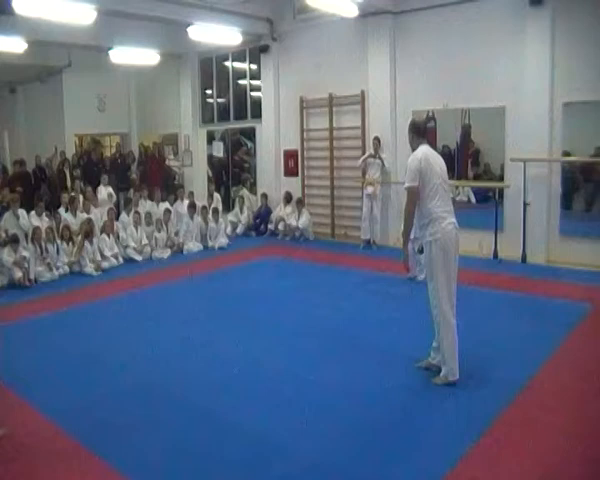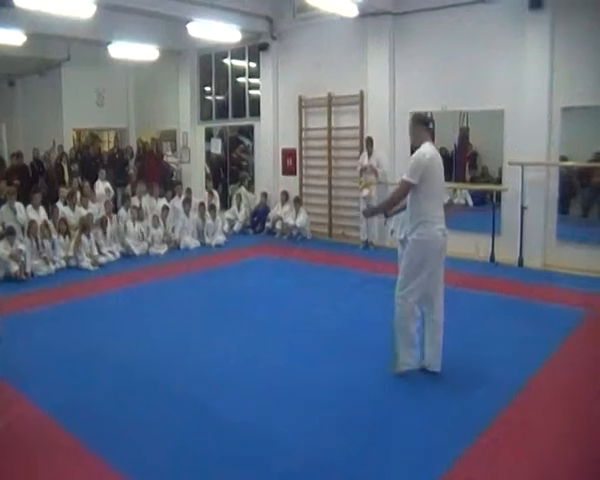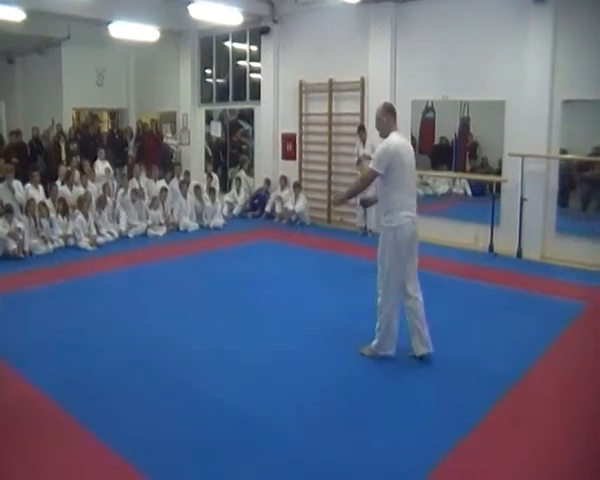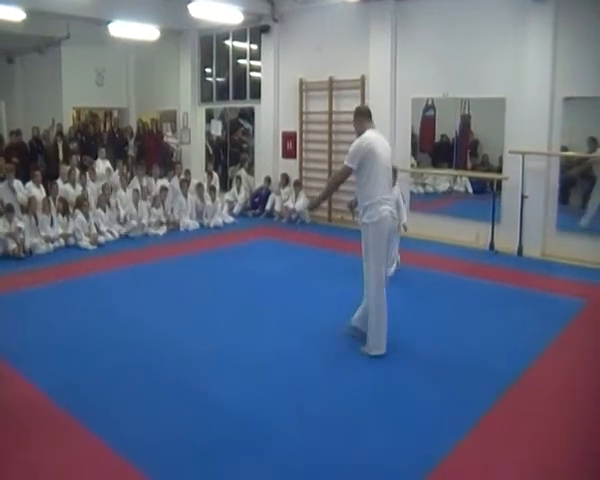
dt=0.5s
person 1, frame 1
left shoulder: (415, 159)
right shoulder: (437, 157)
left elbow: (412, 203)
left wrist: (404, 243)
left hip: (436, 234)
right hip: (450, 230)
left knee: (441, 303)
right knee: (444, 299)
left ankle: (450, 370)
right ankle: (438, 357)
person 1, frame 2
left shoulder: (421, 156)
right shoulder: (434, 154)
left elbow: (400, 193)
left wrist: (376, 209)
right wrist: (389, 209)
left hip: (423, 236)
right hip: (437, 234)
left knee: (406, 297)
right knee: (433, 300)
left ankle: (407, 359)
right ankle: (432, 360)
person 1, frame 3
left shoulder: (388, 146)
right shoulder: (405, 144)
left elbow: (365, 180)
left wrist: (342, 198)
right wrist: (375, 200)
left hip: (394, 224)
right hip: (409, 221)
left knee: (388, 288)
right knee: (409, 285)
left ankle: (382, 345)
right ankle: (422, 345)
person 1, frame 4
left shoulder: (362, 143)
right shoulder: (382, 141)
left elbow: (339, 177)
left wrist: (318, 200)
right wrist: (358, 200)
left hip: (374, 217)
right hip: (387, 214)
left knee: (374, 281)
right knee: (373, 278)
left ankle: (376, 344)
right ankle: (361, 323)
